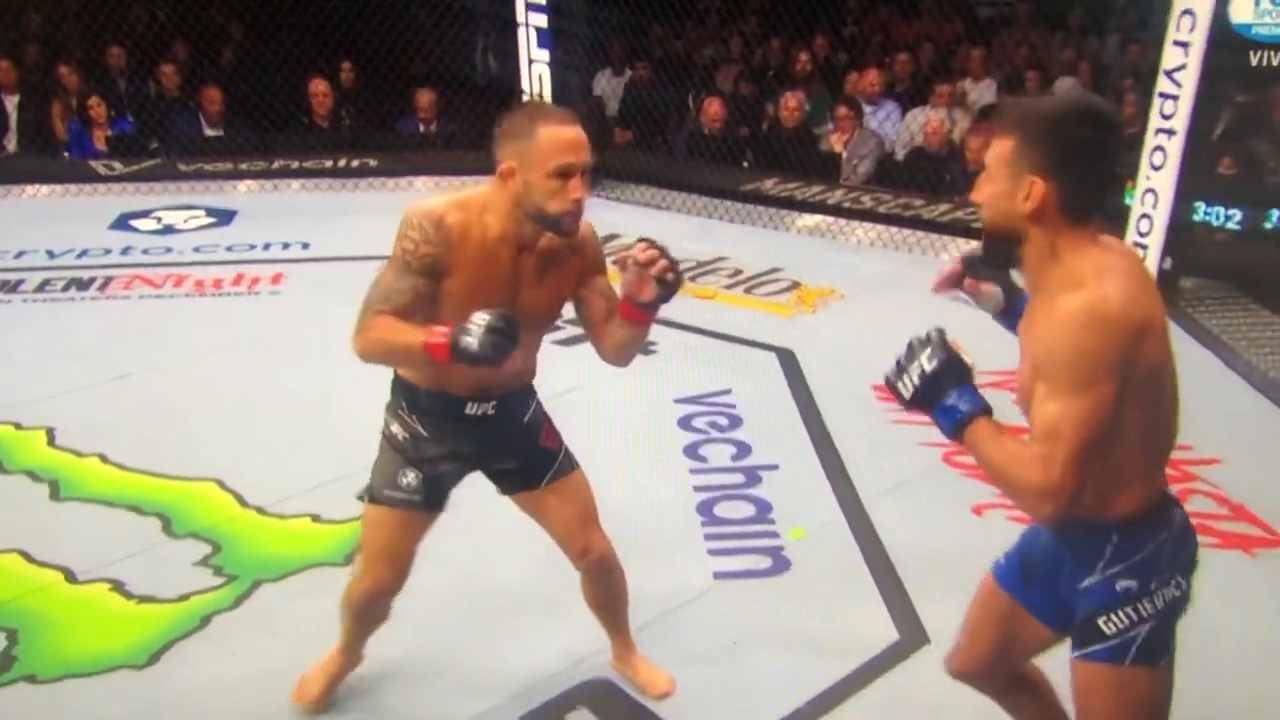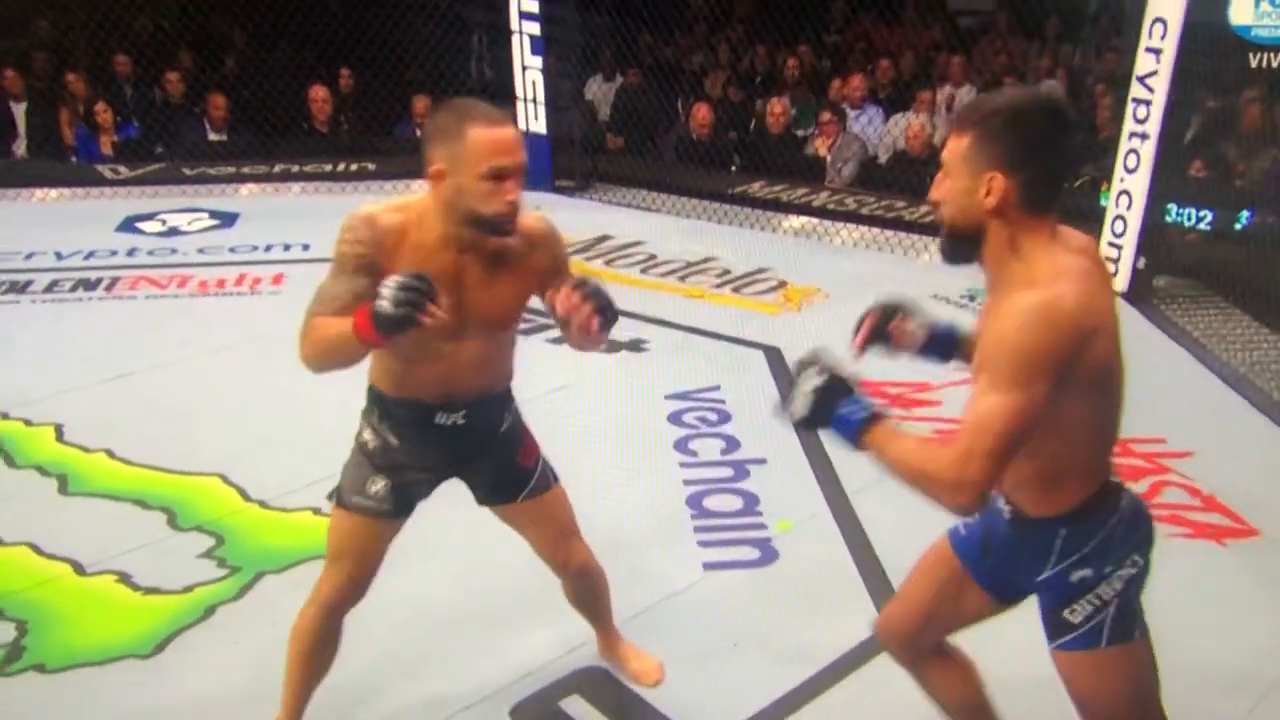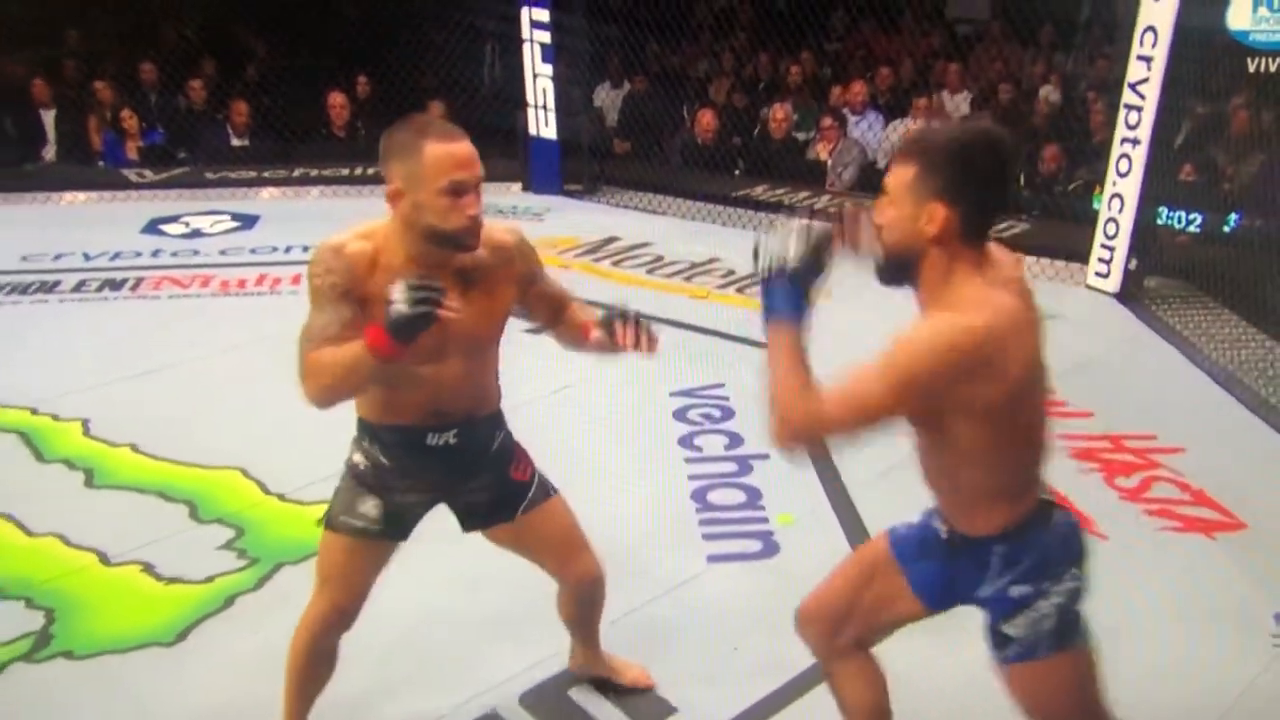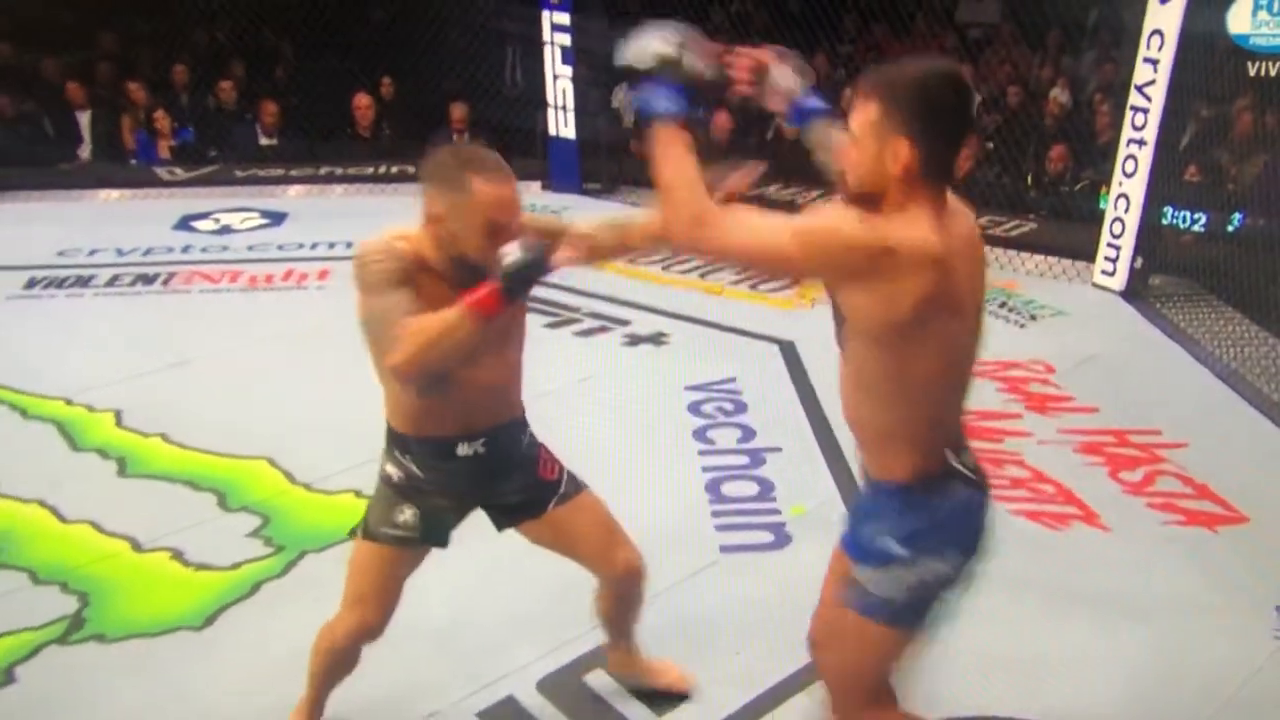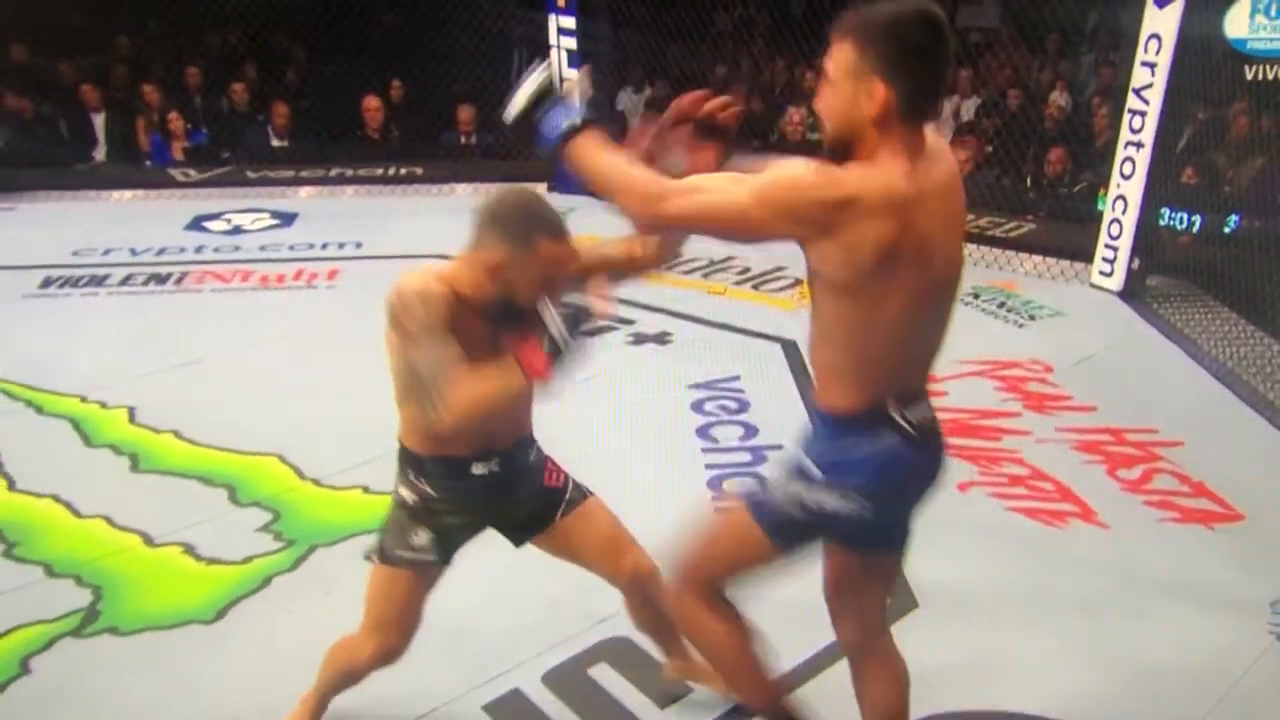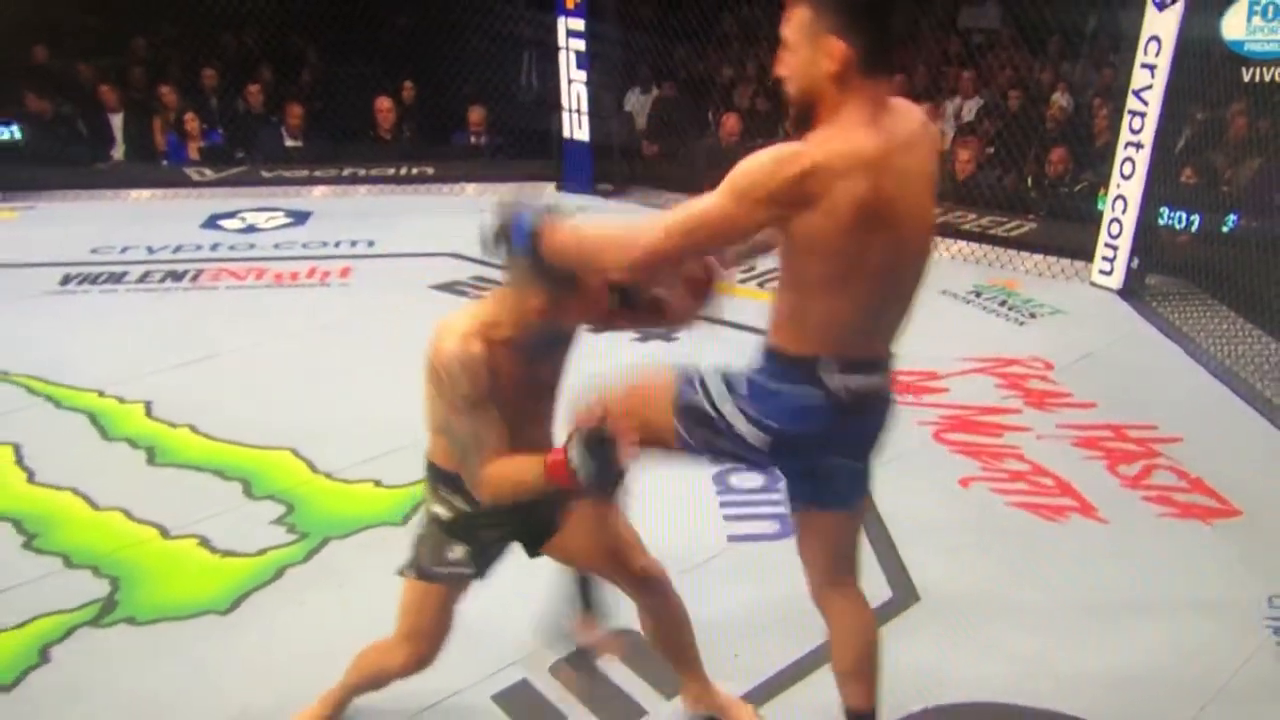
dt=0.4s
person 1, frame 1
left shoulder: (1087, 304)
right shoulder: (1091, 261)
left elbow: (1047, 491)
left wrist: (954, 405)
right wrist: (1012, 307)
left hip: (1126, 558)
right hip: (1069, 535)
right knee: (977, 663)
person 1, frame 2
left shoulder: (1042, 300)
right shoulder: (1058, 250)
left elbow: (963, 482)
left wrist: (851, 415)
right wrist: (939, 340)
left hip: (1081, 544)
right hip: (1016, 518)
right knee: (903, 633)
person 1, frame 3
left shoulder: (957, 334)
right shoulder: (989, 270)
left elbow: (796, 425)
left wrist: (785, 305)
right wrist: (875, 241)
left hip: (1020, 559)
right hip: (952, 530)
right knee: (825, 626)
person 1, frame 4
left shoulder: (874, 248)
right shoulder: (946, 217)
left elbow: (696, 228)
right elbow: (858, 174)
left wrist: (662, 102)
right wrist: (800, 100)
left hip: (920, 514)
right hip: (910, 495)
right knee: (839, 657)
person 1, frame 5
left shoulder: (840, 197)
right shoulder: (932, 161)
left elbow: (657, 204)
left wrist: (565, 127)
right wrist: (711, 166)
left hip: (853, 453)
right hip: (906, 440)
left knee: (693, 589)
right knee: (862, 626)
person 1, frame 6
left shoulder: (803, 166)
right shoulder: (914, 130)
left elbow: (636, 252)
left wrist: (534, 232)
right wrist: (709, 250)
left hip: (786, 396)
right hip: (860, 397)
left knee: (600, 420)
right knee: (835, 581)
person 2, frame 1
left shoulder: (578, 242)
right shoulder: (438, 228)
left elbow: (616, 351)
right elbow: (369, 337)
left wrist: (642, 303)
right wrist: (450, 342)
left hip: (514, 413)
right hip: (426, 417)
left knee: (594, 552)
right knee: (376, 582)
left ankle: (624, 652)
right ankle: (345, 656)
person 2, frame 2
left shoulder: (533, 239)
right shoulder: (377, 234)
left elbow: (577, 328)
right elbow: (314, 351)
left wrist: (589, 320)
right wrist: (375, 322)
left hip: (491, 421)
right hip: (399, 427)
left knee: (572, 558)
right knee: (337, 590)
left ankle: (611, 641)
person 2, frame 3
left shoulder: (502, 251)
right shoulder: (345, 262)
left elbow: (561, 314)
right elbow: (318, 386)
left wrist: (603, 328)
right wrist: (388, 335)
left hip: (484, 443)
right hip: (390, 454)
left knee: (583, 573)
right knee: (331, 610)
left ankle: (587, 655)
person 2, frame 4
left shoulder: (514, 240)
right shoulder: (386, 261)
right elbow: (404, 357)
right wrist: (497, 291)
left hip: (511, 447)
right hip: (423, 463)
left knee: (624, 567)
right knee: (359, 621)
left ankle: (624, 657)
person 2, frame 5
left shoulder: (536, 271)
right shoulder: (422, 298)
left elbow: (649, 252)
right elbow: (452, 410)
right wrist: (542, 356)
left hip: (521, 466)
right hip: (438, 483)
left knee: (638, 571)
right knee: (379, 645)
left ankle: (683, 662)
person 2, frame 6
left shoulder: (559, 309)
right shoulder: (462, 351)
left elbow: (674, 311)
right elbow: (488, 479)
left wrist: (696, 270)
right wrist: (569, 464)
left hip: (543, 478)
right hip: (467, 497)
left knee: (647, 578)
right knee: (411, 652)
